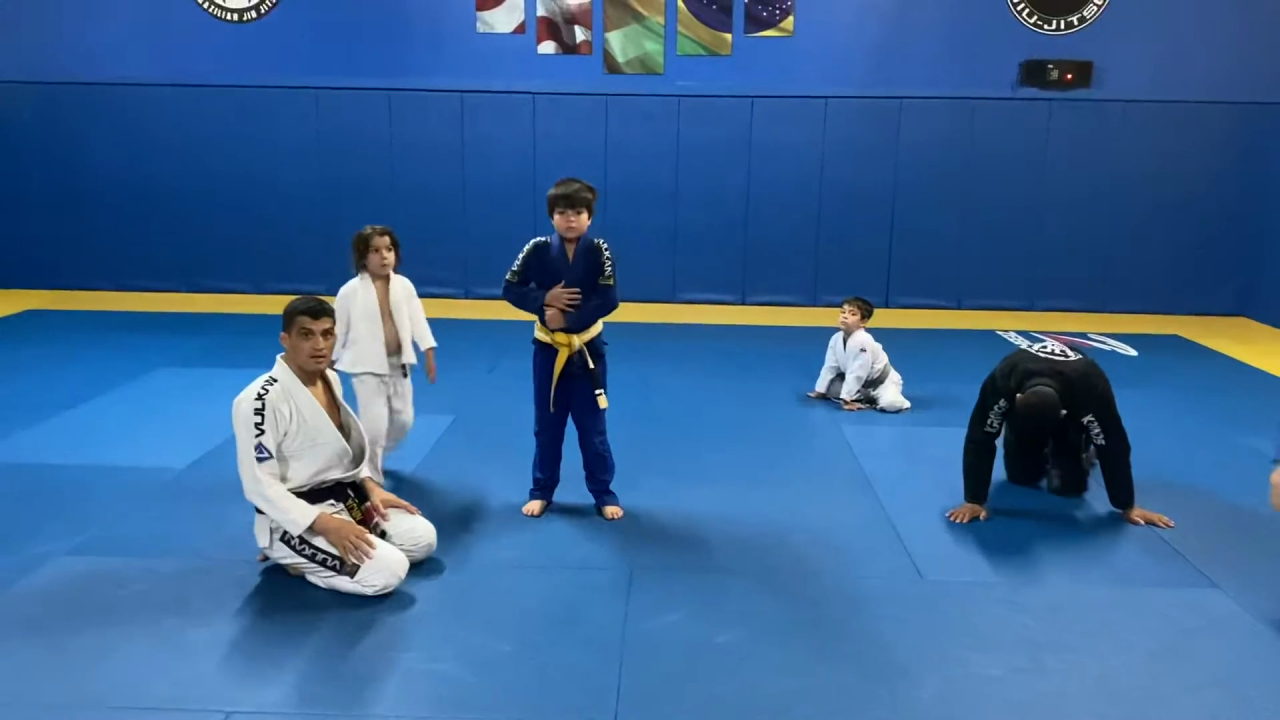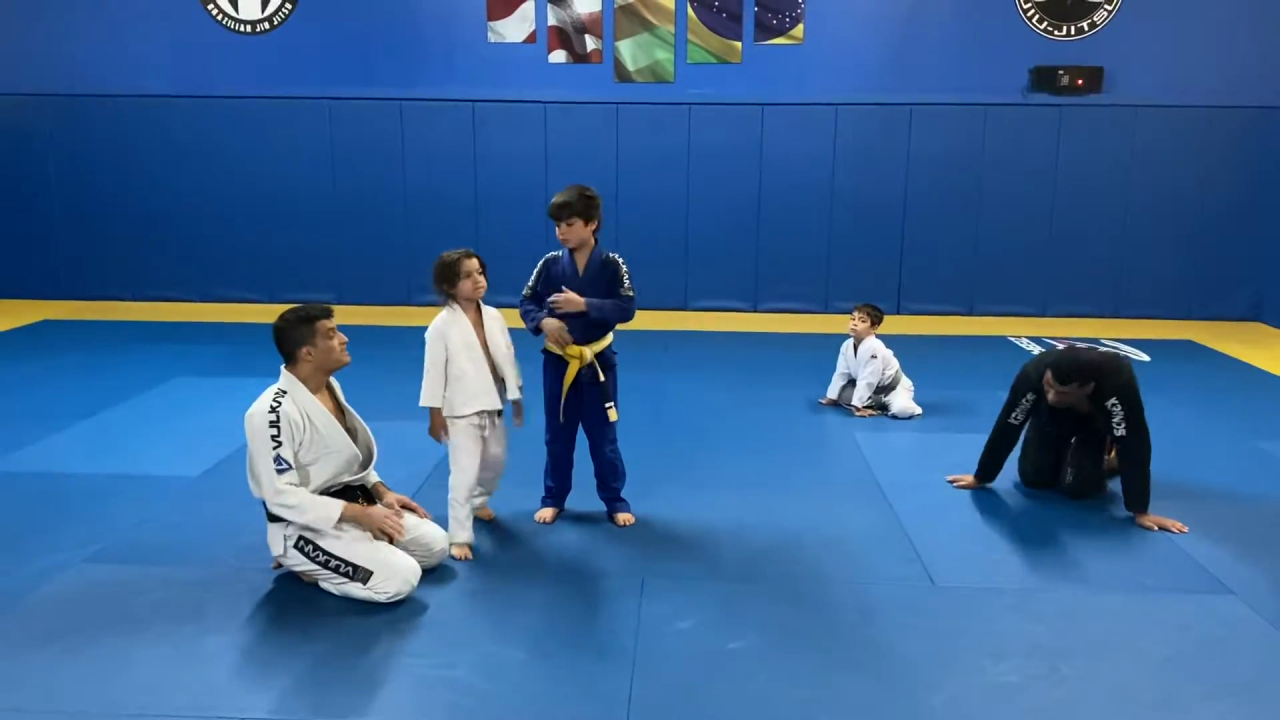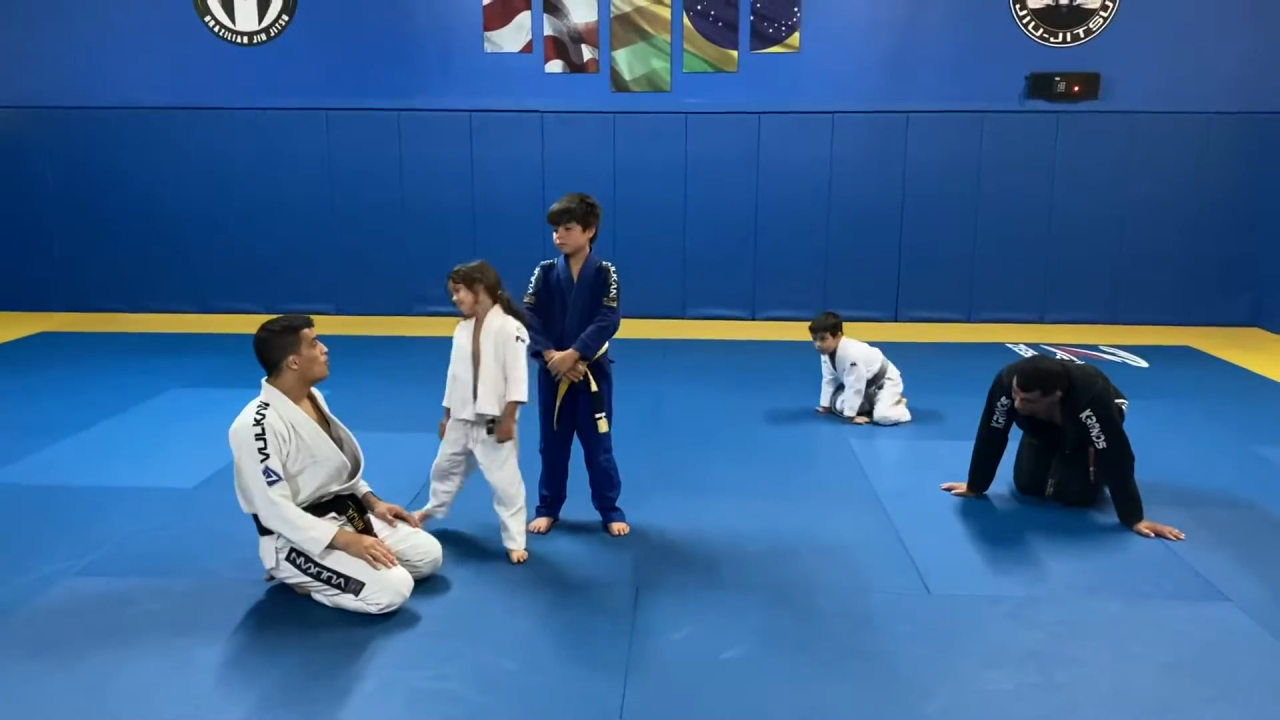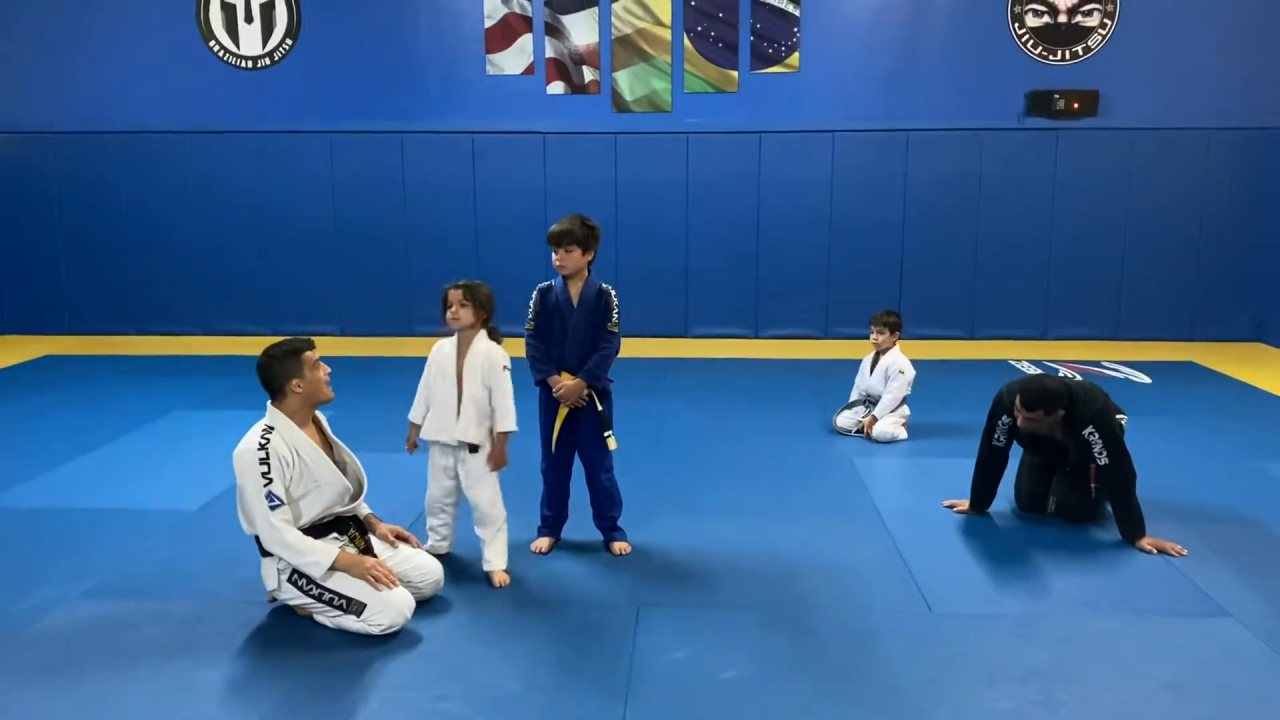
dt=1s
person 1, frame 1
left shoulder: (599, 251)
right shoulder: (537, 249)
left elbow: (608, 300)
right elbow: (511, 289)
left wrist: (567, 319)
right wrist: (545, 299)
left hip: (587, 349)
right hip: (548, 349)
left knee: (592, 425)
right knee: (547, 425)
left ankle: (603, 492)
right ankle: (541, 490)
person 1, frame 2
left shoulder: (612, 264)
right shoulder: (550, 263)
left elbow: (626, 309)
right elbow: (527, 303)
left wrist: (584, 305)
right wrist: (543, 322)
left hip: (597, 361)
right hip: (558, 361)
left knee: (603, 436)
right knee: (557, 435)
left ankle: (615, 500)
right ankle: (553, 498)
person 1, frame 3
left shoulder: (604, 273)
right shoulder: (545, 272)
left elbow: (606, 322)
right elbow: (530, 316)
left wrist: (573, 355)
right wrist: (550, 355)
left hip: (592, 371)
right hip: (552, 372)
left knee: (598, 445)
right knee: (552, 444)
left ankle: (610, 510)
right ankle: (548, 508)
person 1, frame 4
left shoulder: (604, 296)
right shoulder: (543, 295)
left elbow: (608, 347)
right elbow: (533, 344)
left wrist: (580, 384)
right wrist: (555, 381)
left hip: (593, 393)
right hip: (553, 393)
left knee: (599, 466)
right knee: (554, 465)
left ankle: (612, 529)
right ankle: (550, 528)
person 2, frame 1
left shoulder: (329, 379)
right shoulder: (261, 400)
right elbow: (260, 486)
left wrist: (371, 487)
right wrist: (326, 525)
right hip: (295, 519)
left knee: (422, 539)
right knee: (387, 571)
right ankle: (289, 555)
person 2, frame 2
left shoulder: (328, 385)
right shoulder: (272, 413)
right elbow: (280, 496)
left wrist: (381, 491)
right wrist: (356, 514)
right hip: (304, 527)
left knee: (435, 544)
right knee: (400, 578)
right ankle: (304, 564)
person 2, frame 3
left shoulder: (312, 397)
right shoulder: (257, 425)
right elbow: (275, 510)
left wrist: (372, 501)
right wrist: (346, 542)
right hip: (297, 539)
left knee: (428, 555)
right knee: (392, 590)
left ankle: (318, 573)
right ankle: (297, 575)
person 2, frame 4
left shoulder: (315, 420)
right shoulder: (262, 449)
right elbow: (276, 534)
left wrist: (373, 523)
right wrist: (348, 563)
right hip: (299, 561)
left knee: (430, 576)
right knee: (394, 611)
left ankle: (320, 595)
right ankle: (298, 597)
person 3, frame 1
left shoulder: (403, 285)
right shoulder: (351, 290)
left elbow: (418, 321)
right elbow: (339, 328)
left wrist: (429, 356)
left hip: (399, 367)
right hip: (367, 369)
left knee: (403, 421)
right knee: (374, 427)
left ankle: (383, 450)
right ankle: (371, 477)
person 3, frame 2
left shoulder: (493, 316)
right shoulder: (442, 325)
left elbow: (507, 358)
right elbow: (434, 371)
left wrist: (516, 397)
right wrist: (435, 415)
left hip: (494, 407)
right hip: (461, 411)
left knee: (495, 462)
right knee: (465, 474)
left ankle: (477, 502)
right ankle: (459, 536)
person 3, frame 3
left shoulder: (509, 327)
right shoulder: (463, 329)
left elbow: (517, 375)
right elbow: (455, 373)
left wrist: (508, 418)
right wrist: (448, 413)
left hip: (493, 421)
right hip: (463, 417)
left knee: (504, 480)
right knee: (445, 468)
left ankle: (515, 540)
right ankle: (433, 511)
person 3, frame 4
left shoulder: (493, 353)
right shoulder: (441, 349)
left elbow: (503, 399)
right elbow: (426, 390)
left wrist: (500, 445)
right wrist: (414, 428)
left hip: (477, 443)
right hip: (442, 440)
left knee: (486, 504)
right knee: (438, 498)
left ankle: (496, 564)
right ankle: (437, 545)
person 4, frame 1
left shoulder: (1093, 392)
right shoulder: (1001, 383)
left elbow: (1114, 448)
right elbow: (979, 440)
left wrist: (1127, 507)
right wrist: (974, 501)
left knee: (1067, 485)
right knee: (1021, 477)
left ankle: (1085, 453)
person 4, frame 2
left shoulder: (1118, 383)
right shoulder: (1035, 374)
left elbow: (1134, 445)
right elbow: (1007, 429)
left wrist: (1140, 511)
right wrist: (981, 477)
left hip: (1099, 422)
right hip: (1054, 421)
left knee: (1077, 486)
right knee: (1033, 478)
left ankle: (1110, 458)
right ankle: (1068, 450)
person 4, frame 3
left shoulder: (1093, 397)
right shoulder: (1007, 381)
left elbow: (1117, 457)
right elbow: (991, 437)
left wrist: (1134, 519)
right wrist: (975, 486)
left hip: (1088, 433)
right hip: (1044, 430)
left knee: (1074, 493)
right knee: (1028, 486)
left ankle: (1095, 473)
right ankle: (1057, 459)
person 4, frame 4
left shoulder: (1095, 414)
right shoulder: (1007, 399)
left elbow: (1119, 474)
right elbow: (992, 455)
left wrist: (1137, 535)
right wrist: (977, 504)
left hip: (1087, 452)
right hip: (1044, 448)
left knee: (1075, 509)
right knee: (1028, 503)
left ankle: (1096, 490)
right ankle: (1056, 477)
